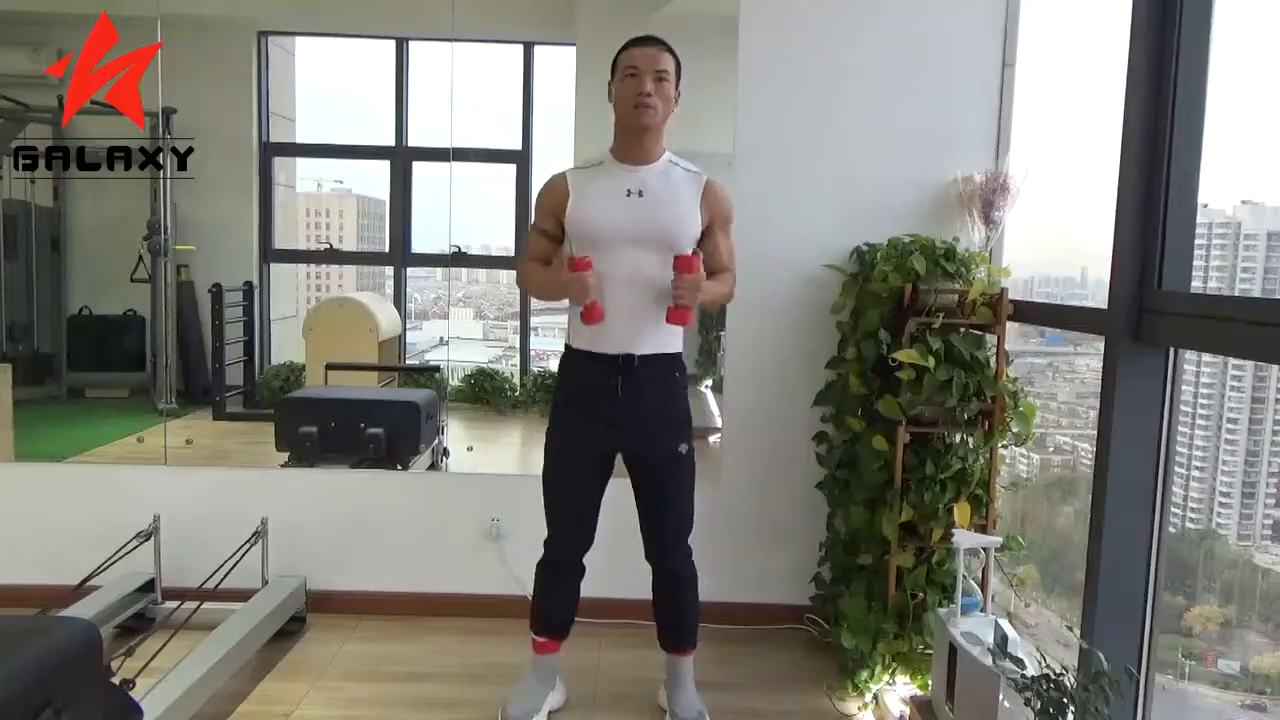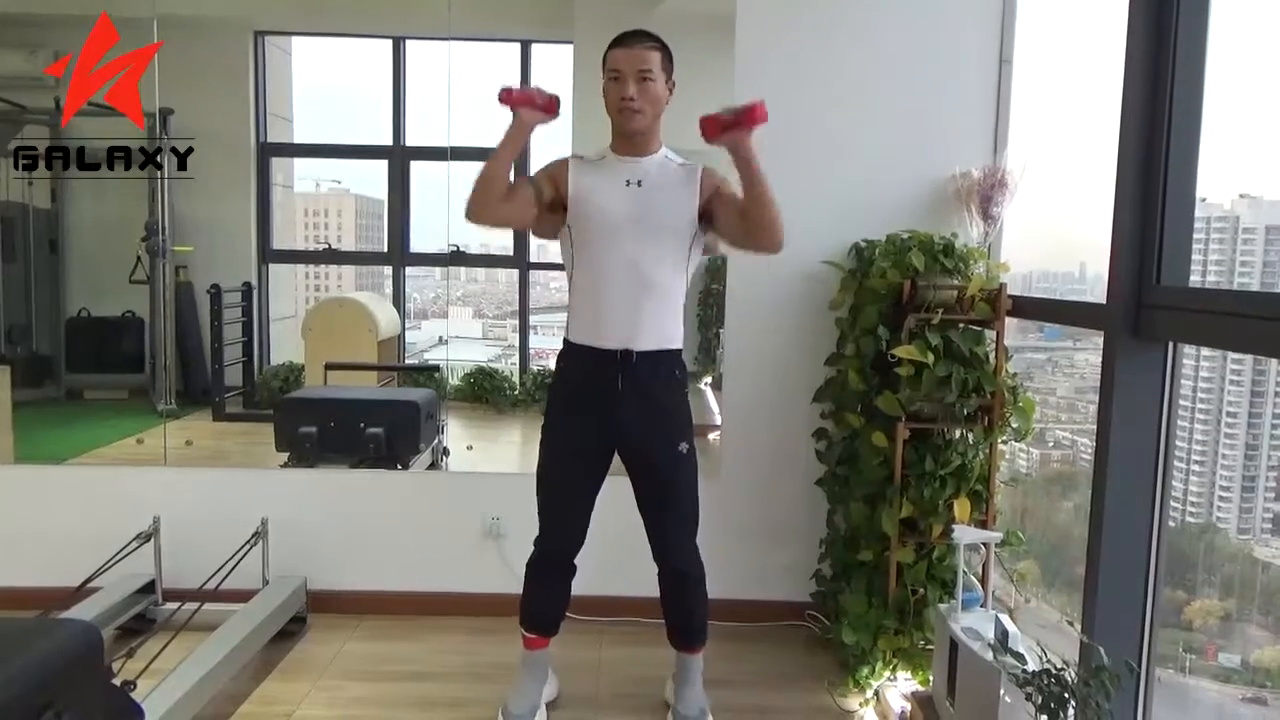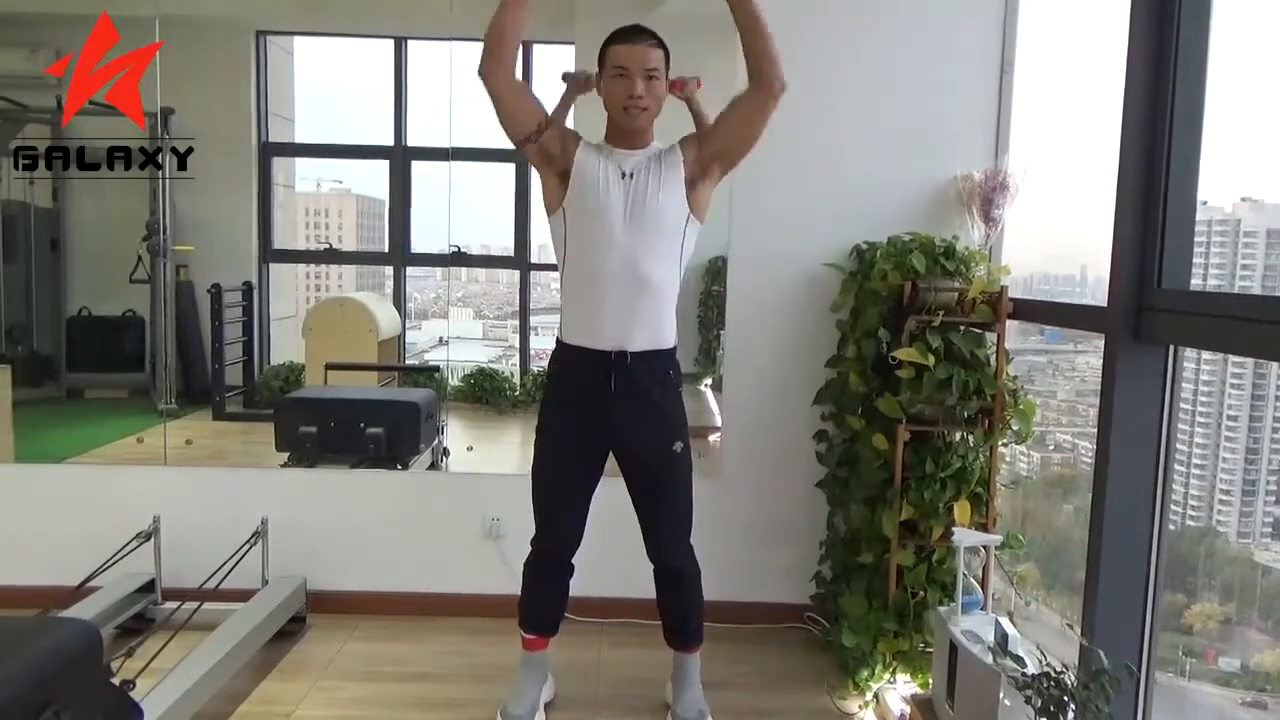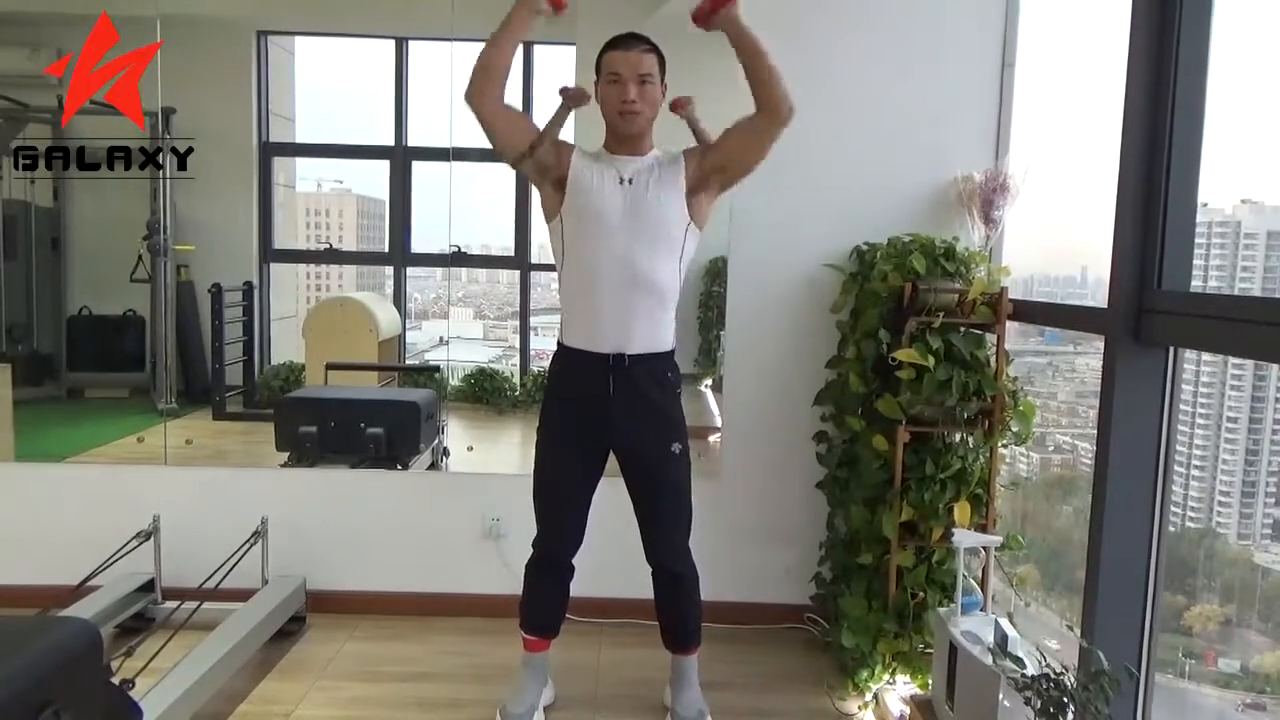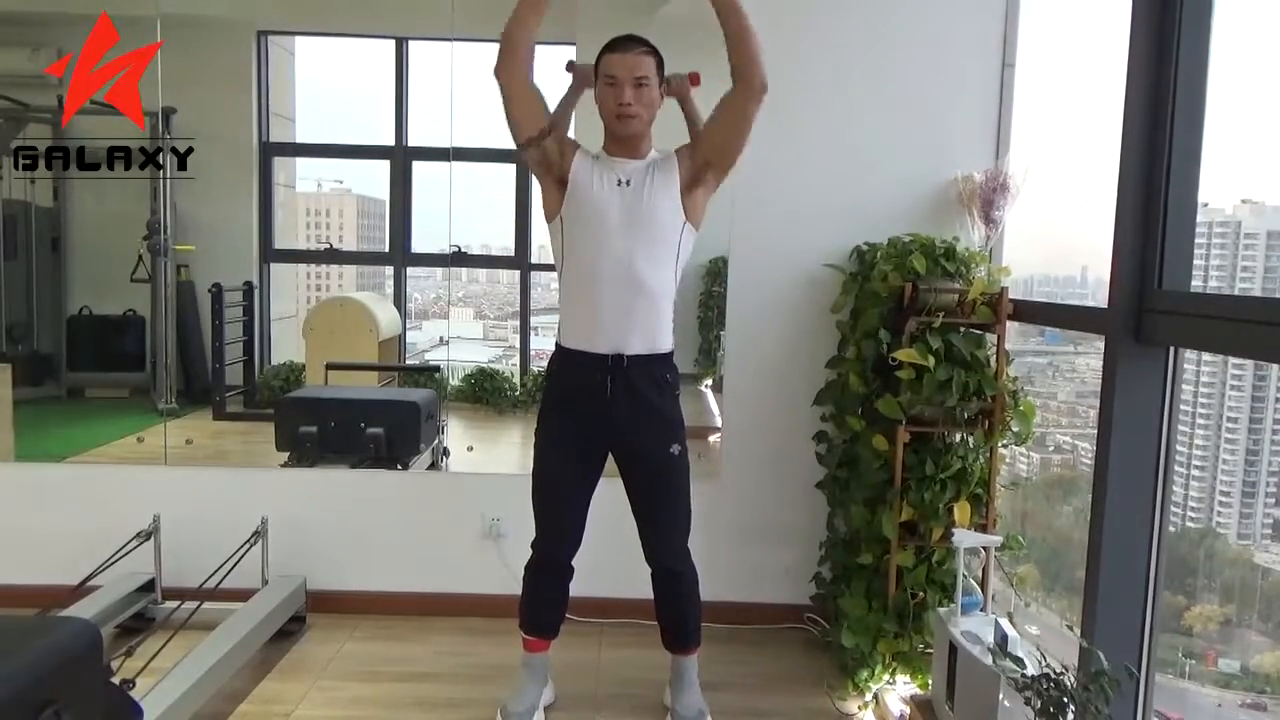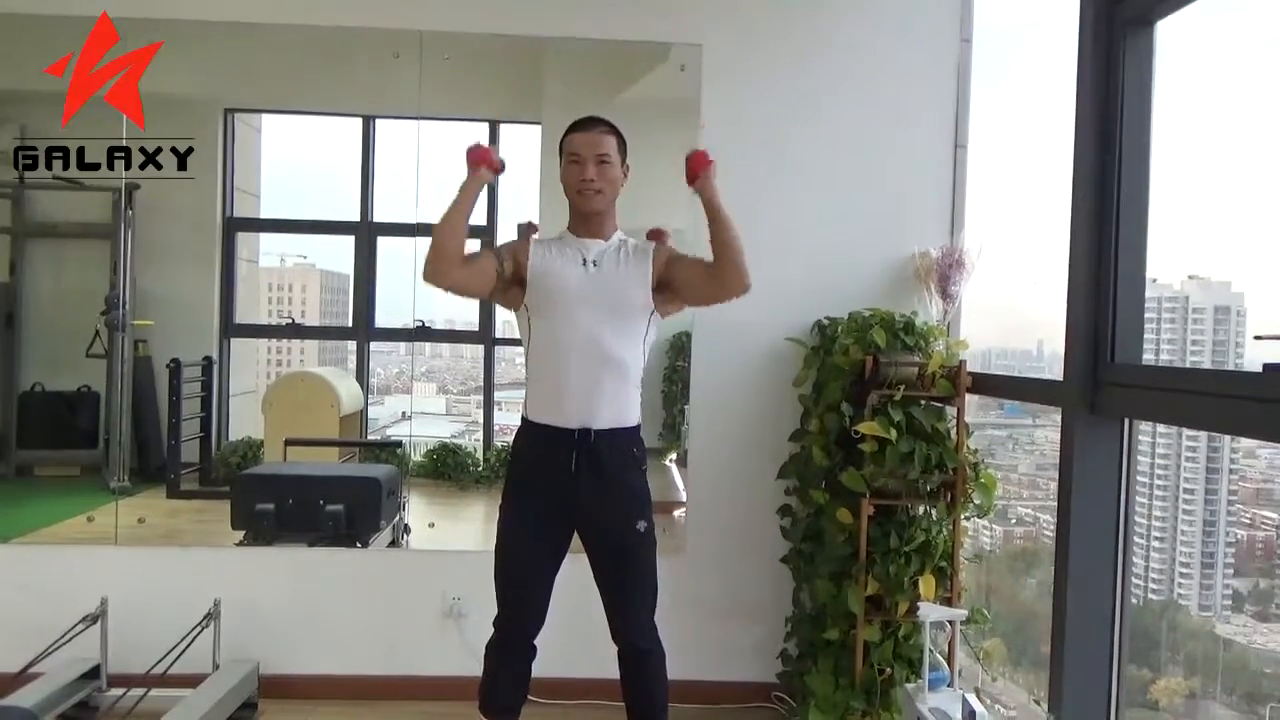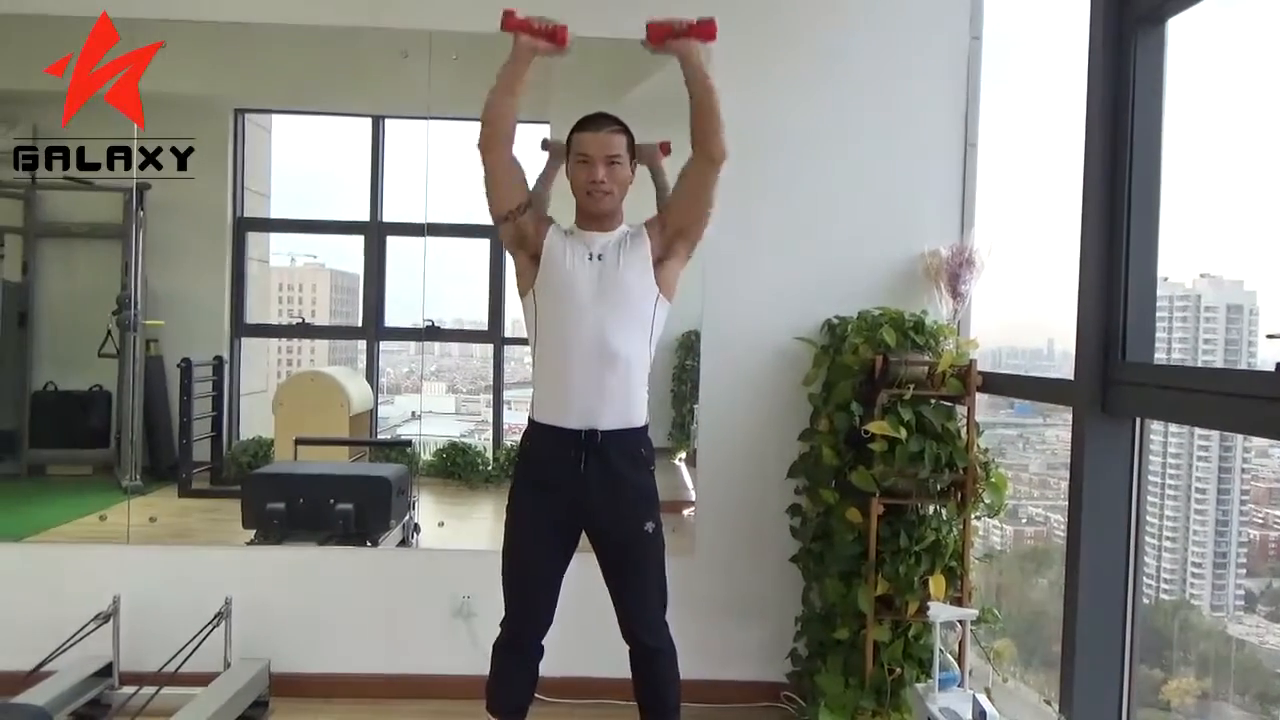
dt=0.7s
person 1, frame 1
left shoulder: (704, 194)
right shoulder: (567, 189)
left elbow: (727, 279)
right elbow: (529, 270)
left wrist: (700, 290)
right wrist: (562, 283)
left hip: (660, 382)
right hip: (584, 379)
left knee: (670, 545)
right knee: (564, 541)
person 1, frame 2
left shoulder: (700, 182)
right shoulder: (568, 176)
left elbow: (770, 241)
right elbow: (482, 211)
left wrist: (744, 154)
right wrist: (517, 133)
left hip: (659, 379)
right hip: (582, 375)
left knee: (677, 544)
right knee: (557, 537)
person 1, frame 3
left shoulder: (691, 163)
right shoulder: (565, 159)
left elbow: (767, 88)
right elbow: (497, 74)
left hip: (652, 377)
right hip: (575, 374)
left knee: (671, 544)
right knee: (553, 539)
person 1, frame 4
left shoulder: (694, 173)
right shoulder: (561, 168)
left elbow: (777, 111)
right elbow: (482, 98)
left hip: (651, 379)
right hip: (575, 377)
left knee: (670, 547)
right knee: (553, 541)
person 1, frame 5
left shoulder: (688, 174)
right shoulder: (563, 166)
left elbow: (750, 86)
right elbow: (510, 73)
left hip: (650, 379)
right hip: (574, 376)
left knee: (668, 546)
right knee: (552, 541)
person 1, frame 6
left shoulder: (653, 265)
right shoulder: (527, 259)
left elbow: (734, 281)
right elbow: (443, 272)
left wrist: (709, 196)
right wrist: (473, 184)
left hip: (618, 457)
right hip: (540, 454)
left knee: (636, 629)
right knee: (515, 625)
person 1, frame 7
left shoulder: (659, 248)
right shoulder: (537, 243)
left elbow: (711, 153)
right elbow: (494, 143)
left wrist: (691, 59)
right wrist: (521, 54)
left hip: (625, 457)
right hip: (547, 453)
left knee: (646, 627)
right knee: (521, 625)
